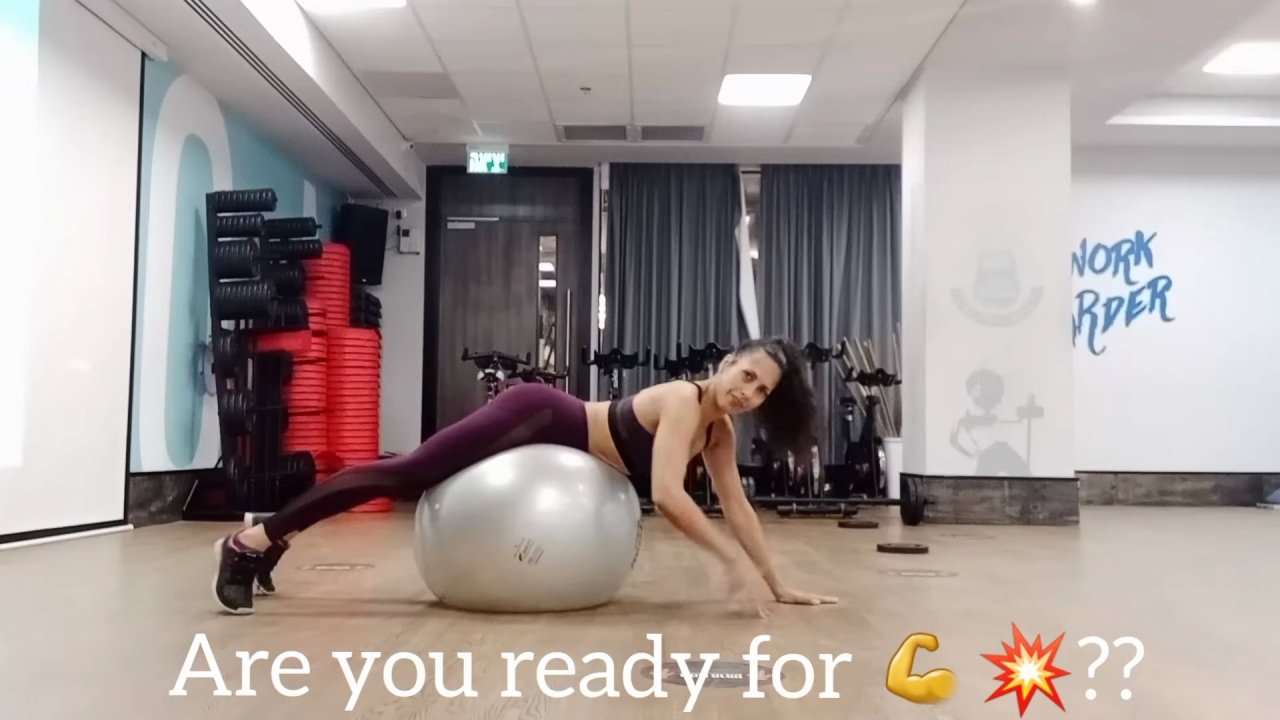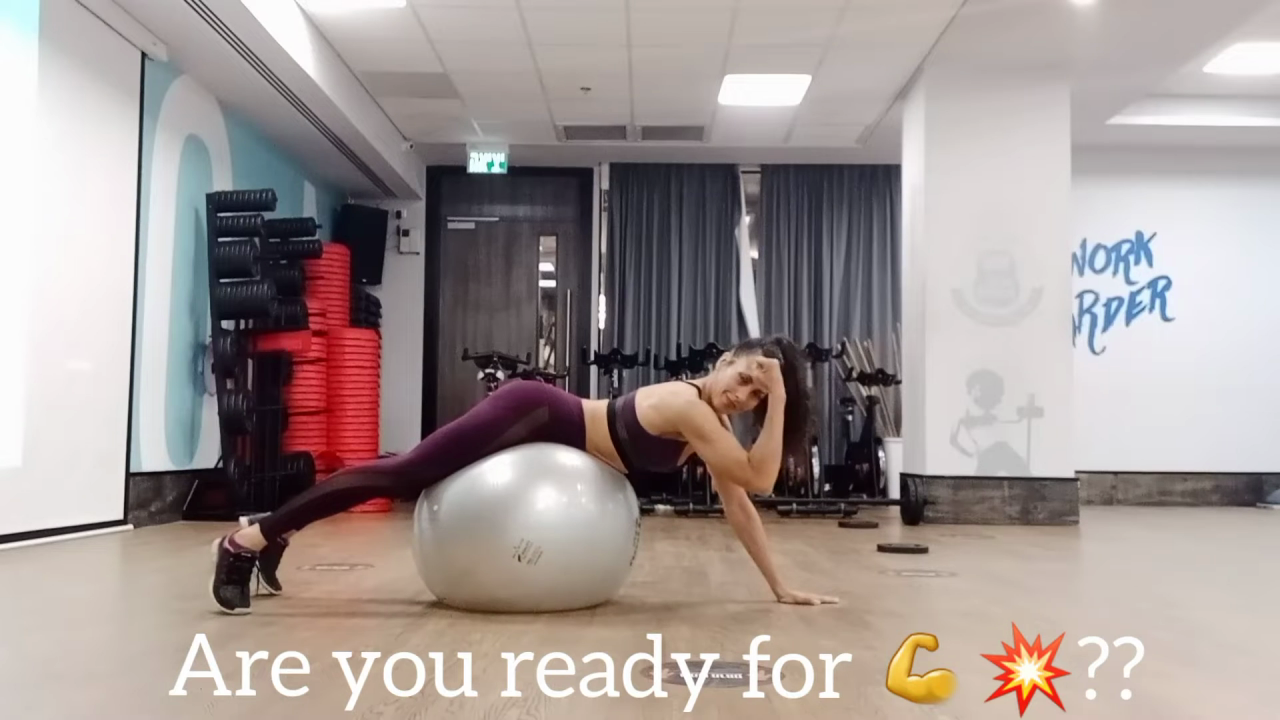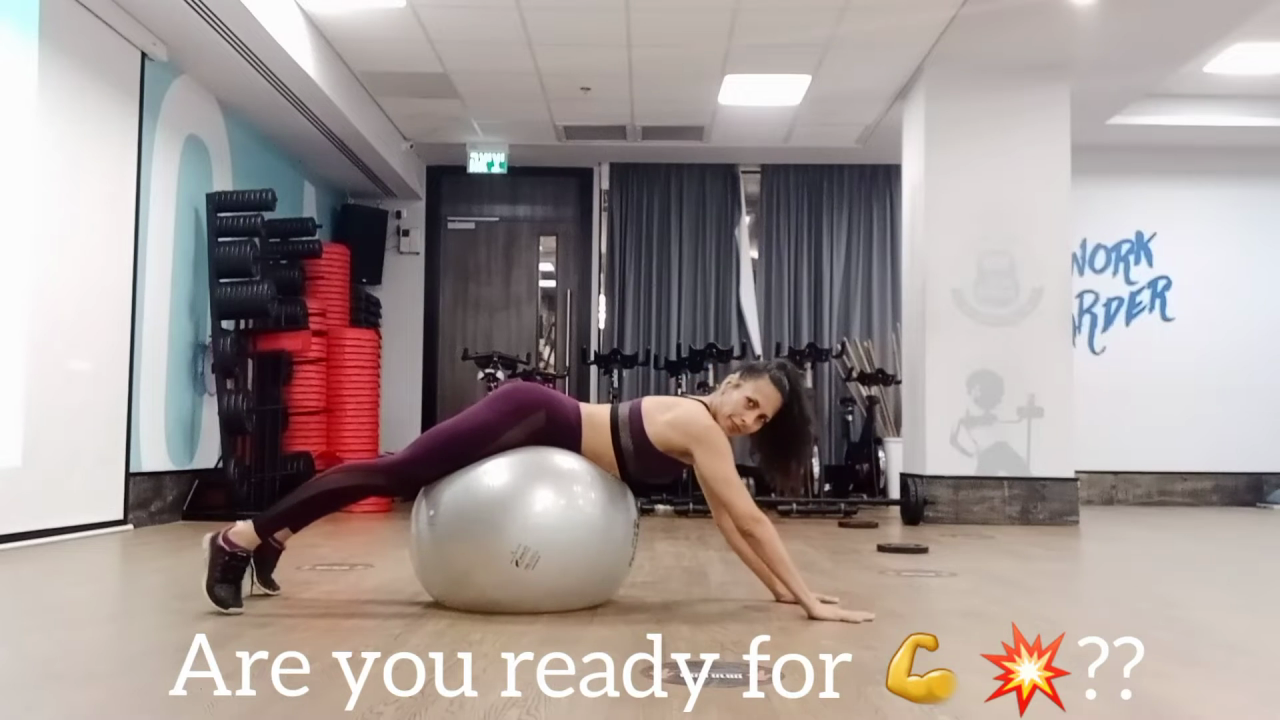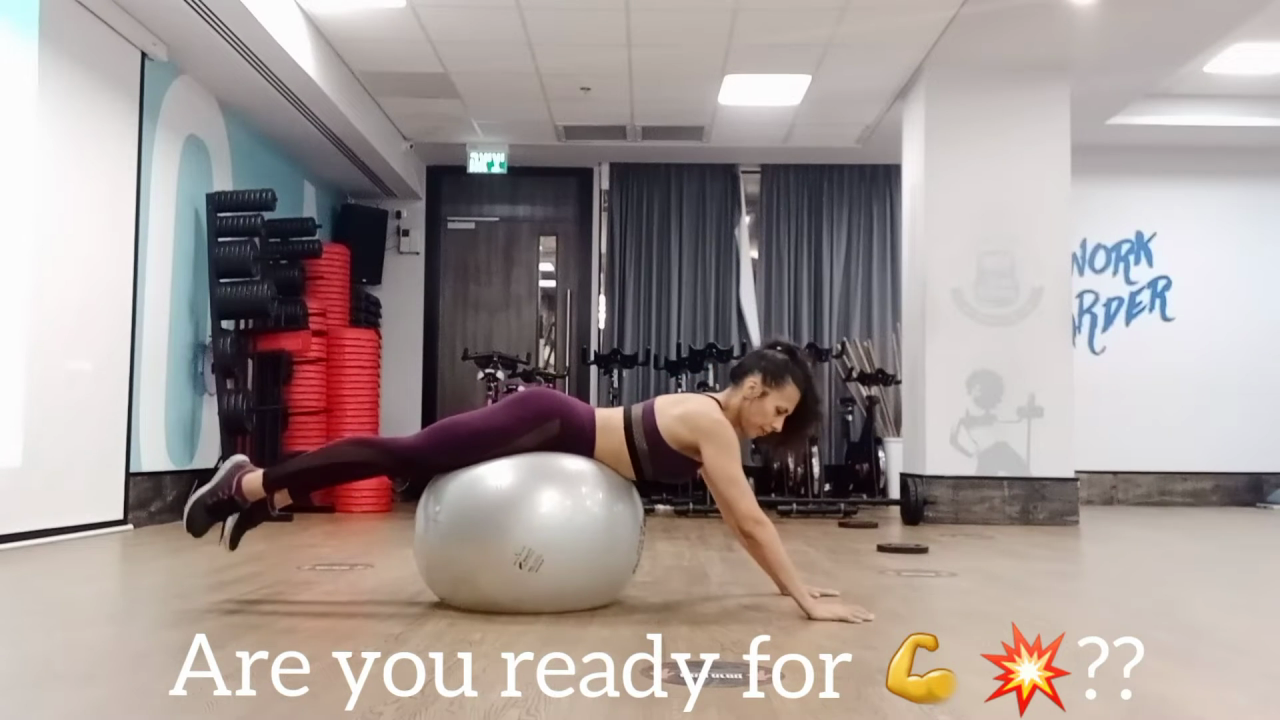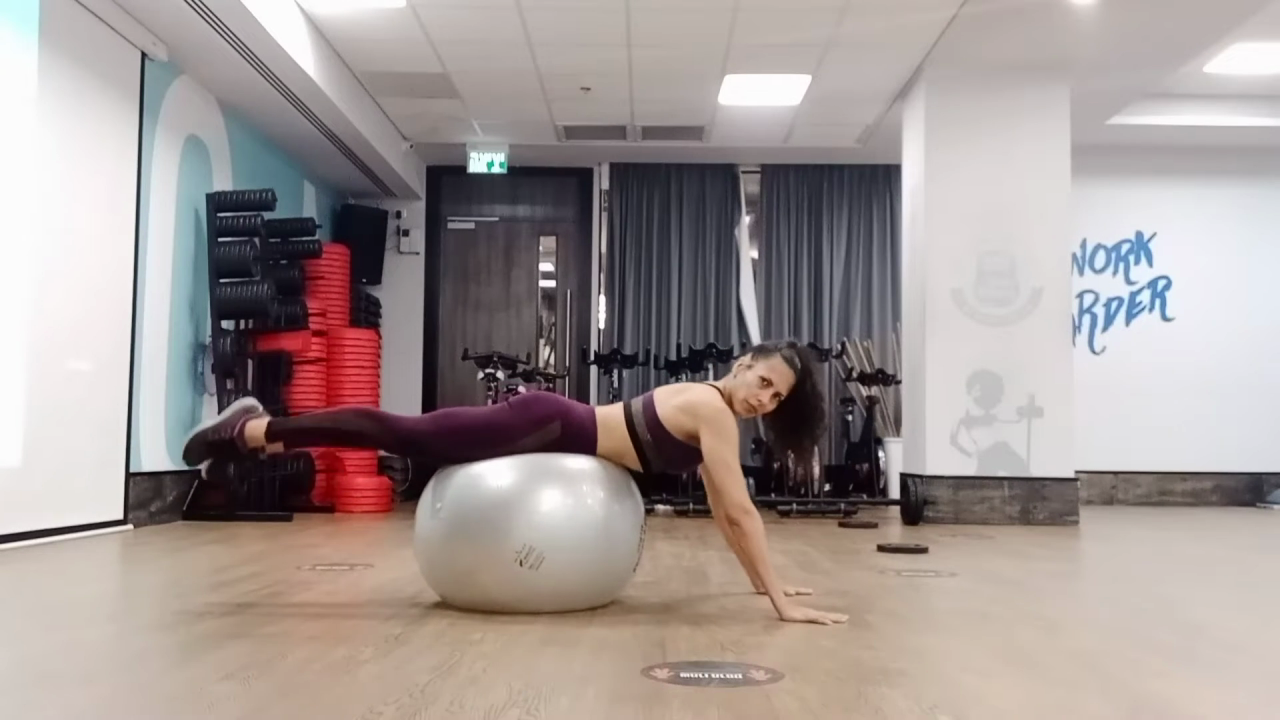
dt=1s
person 1, frame 1
left shoulder: (719, 430)
right shoulder: (684, 401)
left elbow: (736, 505)
right elbow: (667, 496)
left wrist: (779, 584)
right wrist: (734, 562)
left hip: (551, 439)
right hip: (535, 419)
left knee: (415, 479)
right knee: (401, 476)
left ankle: (273, 533)
right ankle: (251, 539)
person 1, frame 2
left shoulder: (711, 418)
right shoulder: (690, 406)
left elbow: (737, 502)
right elbow: (758, 479)
left wrist: (779, 586)
right wrist: (782, 401)
left hip: (544, 430)
right hip: (531, 416)
left knee: (409, 479)
right knee: (400, 475)
left ankle: (272, 531)
right ankle: (248, 539)
person 1, frame 3
left shoulder: (710, 432)
right shoulder: (698, 423)
left elbow: (728, 522)
right elbow: (750, 520)
left wrist: (774, 585)
right wrist: (807, 600)
left hip: (542, 427)
right hip: (530, 419)
left knee: (408, 474)
right knee: (397, 473)
left ankle: (277, 533)
right ankle: (240, 536)
person 1, frame 4
left shoulder: (710, 421)
right shoulder: (711, 423)
left elbow: (736, 519)
right elbow: (752, 521)
left wrist: (791, 584)
right wrist: (807, 601)
left hip: (551, 429)
right hip: (542, 426)
left knee: (406, 461)
right knee: (399, 455)
left ankle: (261, 492)
right ankle: (248, 486)
person 1, frame 5
left shoulder: (712, 413)
right shoulder: (712, 409)
left elbow: (721, 509)
right elbow: (740, 511)
left wrist: (760, 581)
right wrist: (781, 600)
left hip: (553, 434)
right hip: (545, 428)
left knee: (409, 441)
right knee: (402, 435)
left ankle: (256, 425)
right ankle: (249, 430)
